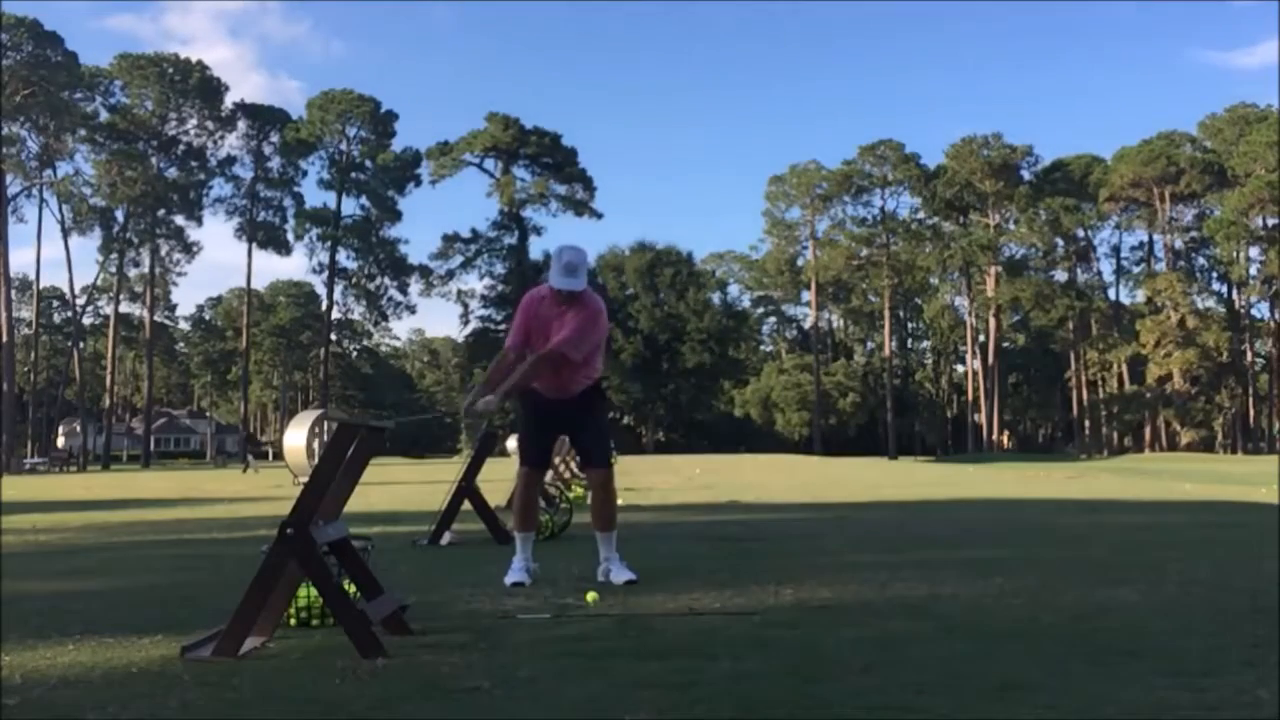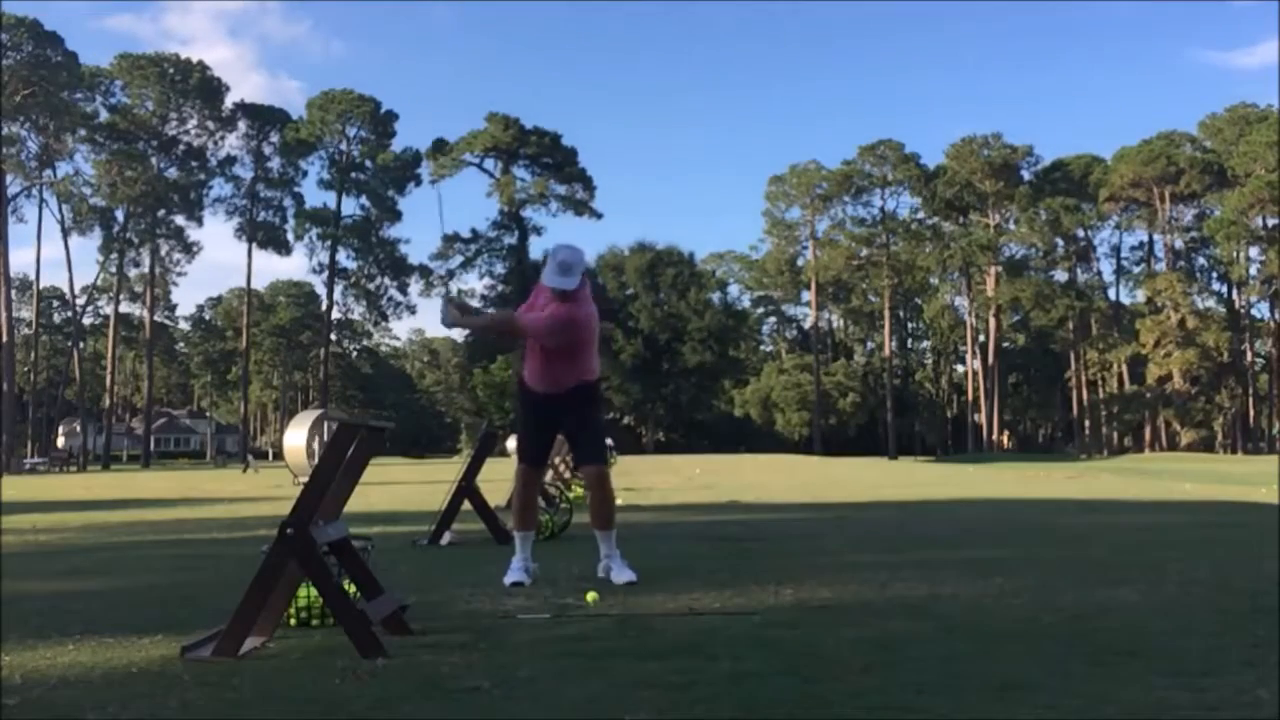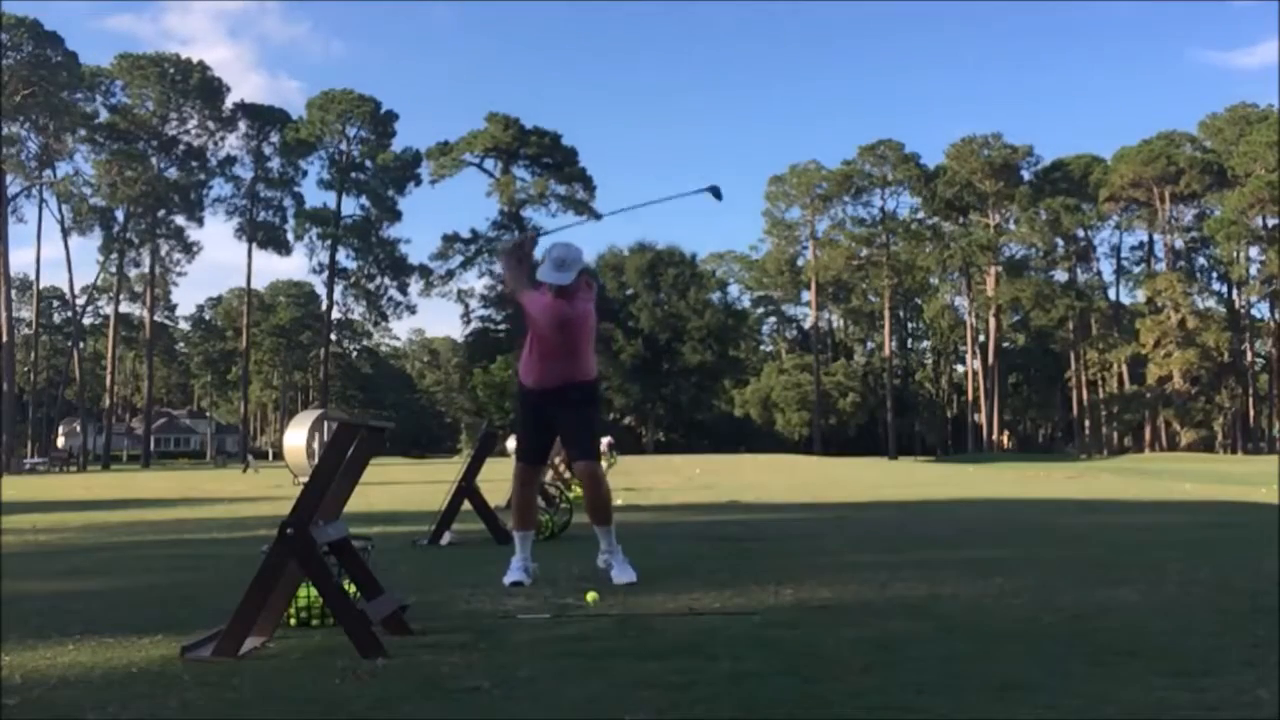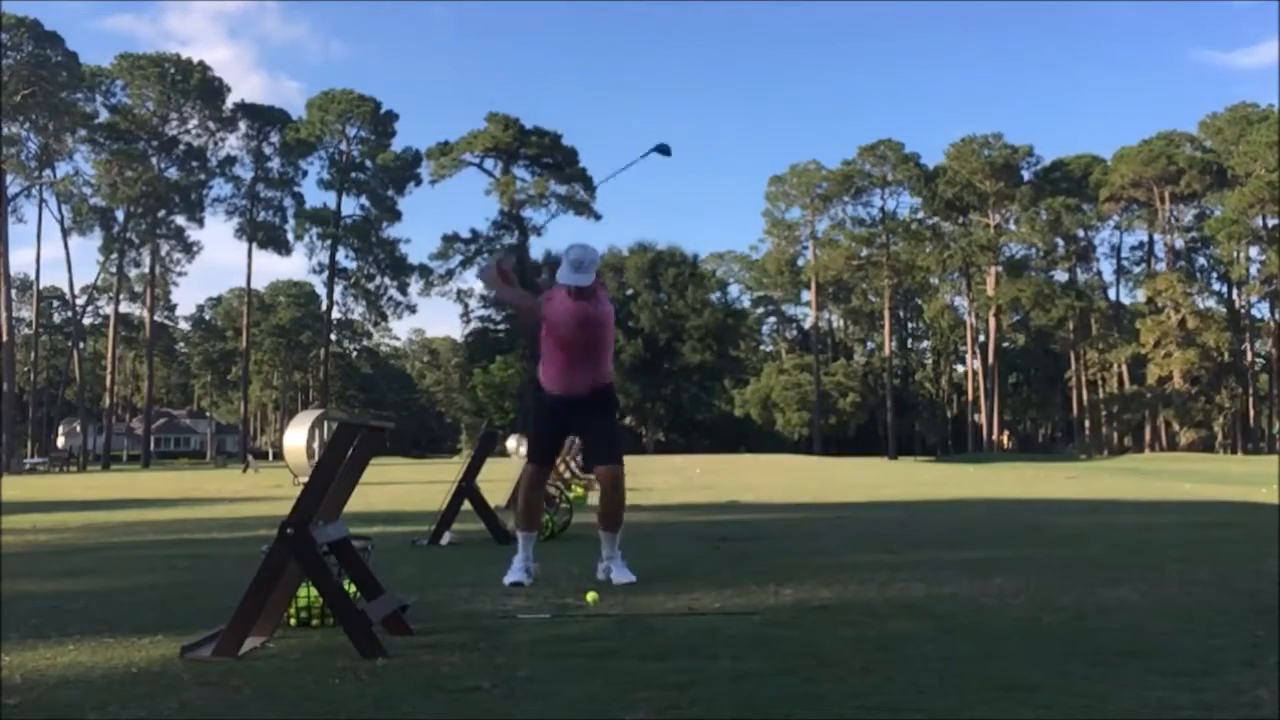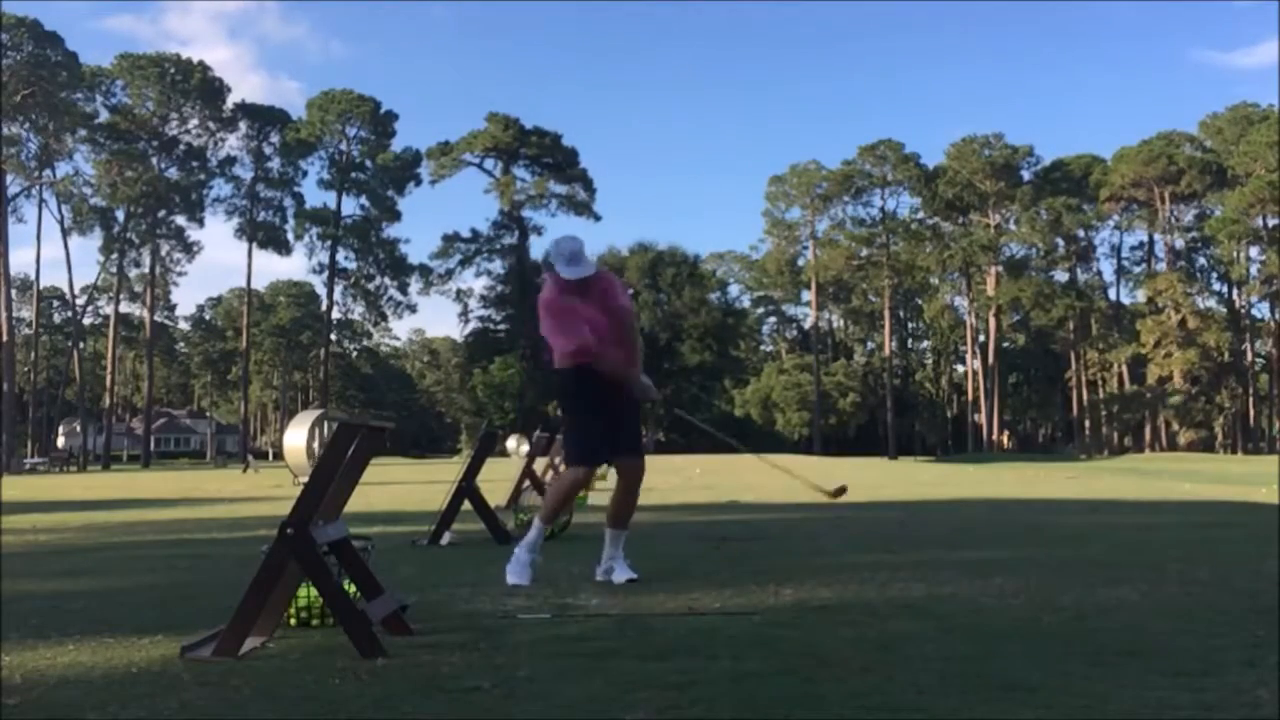
dt=0.2s
person 1, frame 1
left shoulder: (591, 310)
right shoulder: (533, 299)
left elbow: (546, 359)
right elbow: (512, 349)
left wrist: (500, 396)
right wrist: (481, 390)
left hip: (584, 398)
right hip: (539, 397)
left knee: (602, 477)
right knee: (528, 476)
left ankle: (610, 560)
right ankle: (522, 559)
person 1, frame 2
left shoulder: (573, 314)
right shoulder: (546, 290)
left elbow: (512, 326)
right elbow: (515, 318)
left wrist: (463, 321)
right wrist: (472, 313)
left hip: (577, 397)
right hip: (536, 394)
left knee: (596, 474)
right knee: (527, 475)
left ankle: (611, 558)
right ankle: (521, 560)
person 1, frame 3
left shoulder: (565, 312)
right shoulder: (579, 287)
left elbow: (519, 288)
left wrist: (508, 256)
right wrist: (524, 254)
left hip: (574, 396)
right hip: (534, 392)
left knee: (589, 472)
right knee: (525, 475)
left ankle: (610, 552)
right ankle: (521, 559)
person 1, frame 4
left shoulder: (595, 310)
right shoulder: (560, 293)
left elbow: (535, 309)
left wrist: (497, 285)
right wrist: (507, 277)
left hip: (593, 401)
right hip: (551, 399)
left knee: (611, 476)
right knee: (532, 477)
left ankle: (611, 559)
right ankle: (522, 559)
person 1, frame 5
left shoulder: (604, 279)
right shoulder: (551, 301)
left elbow: (627, 324)
right elbow: (588, 351)
left wrist: (635, 375)
right wrist: (632, 378)
left hip: (618, 383)
right hip: (581, 384)
left knee: (633, 468)
right knee: (580, 470)
left ankle: (612, 557)
right ankle: (528, 549)
